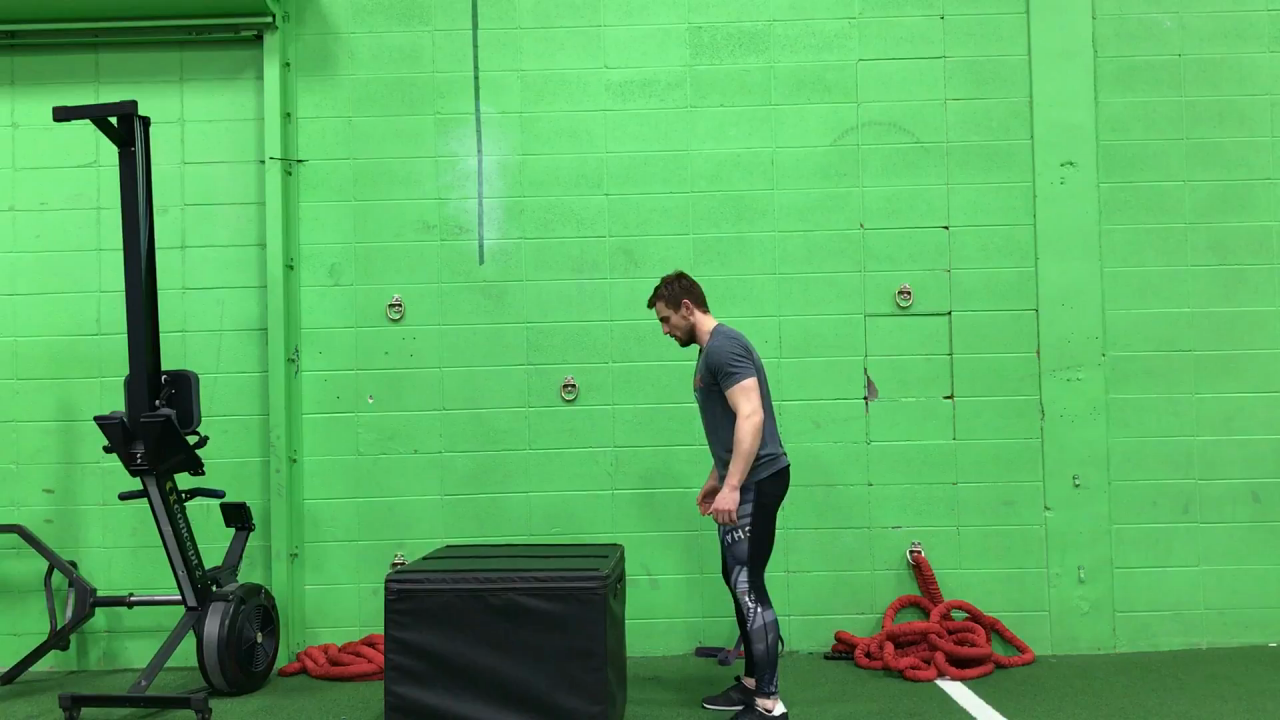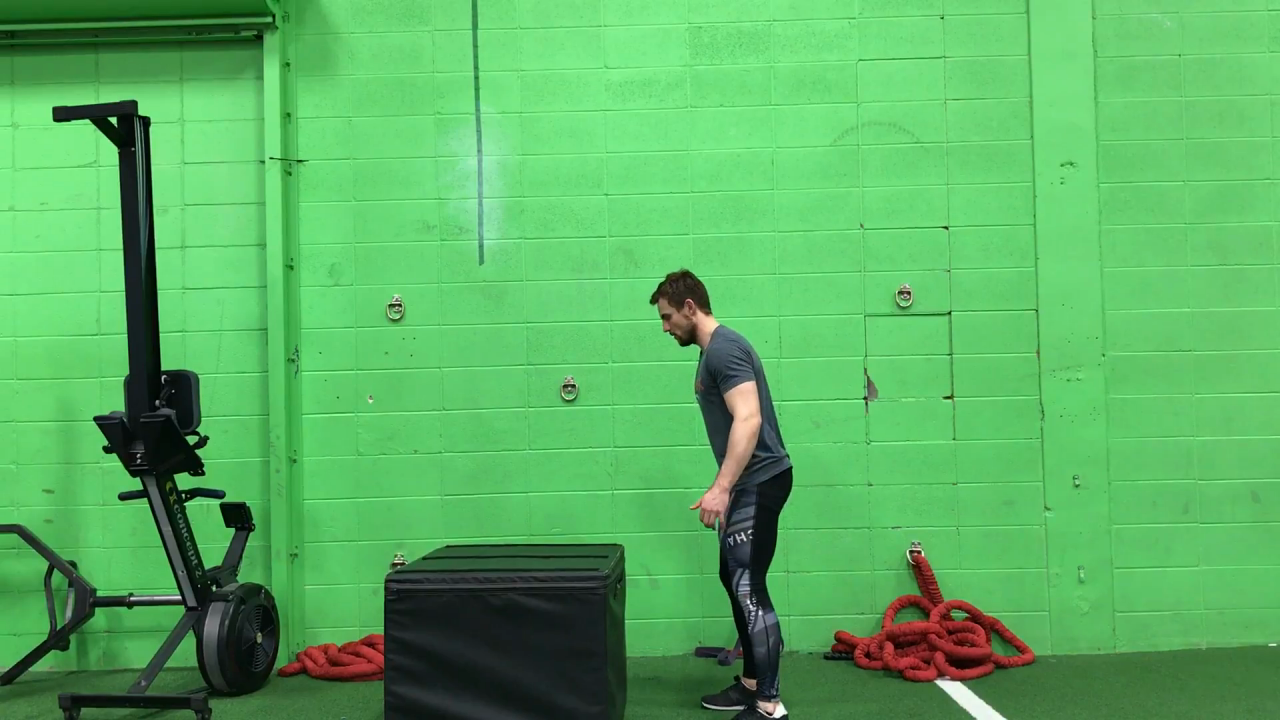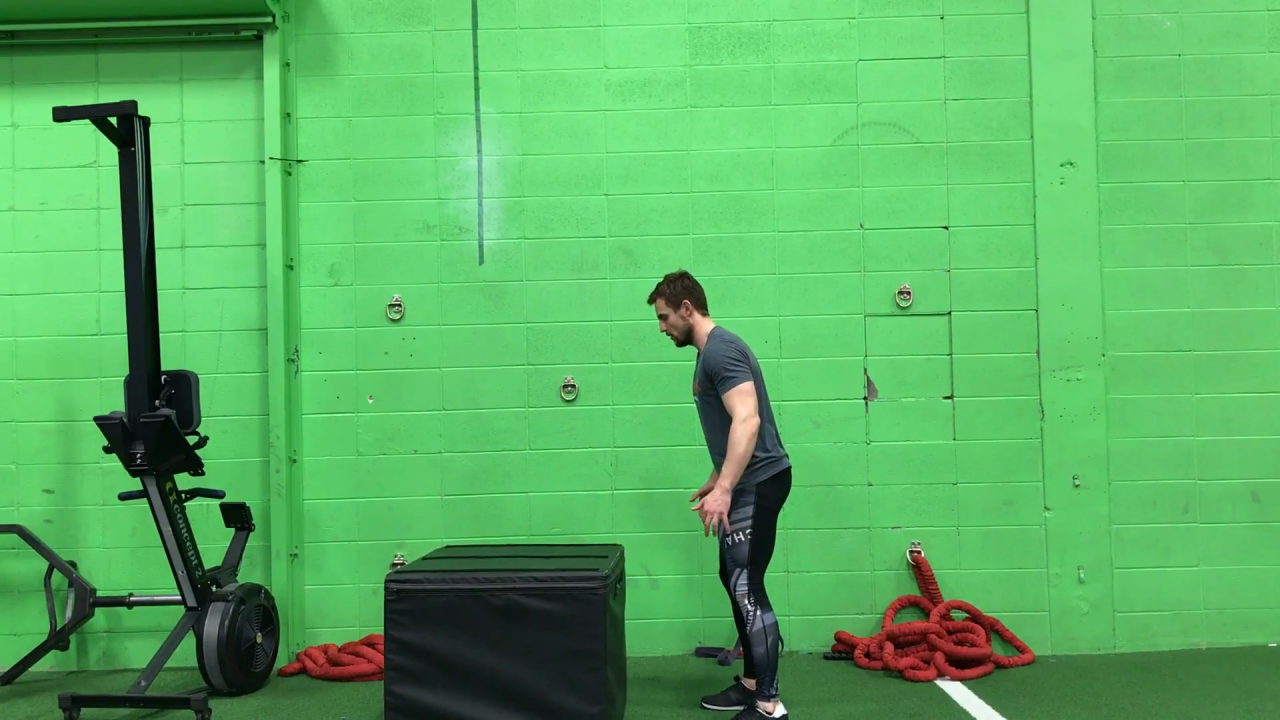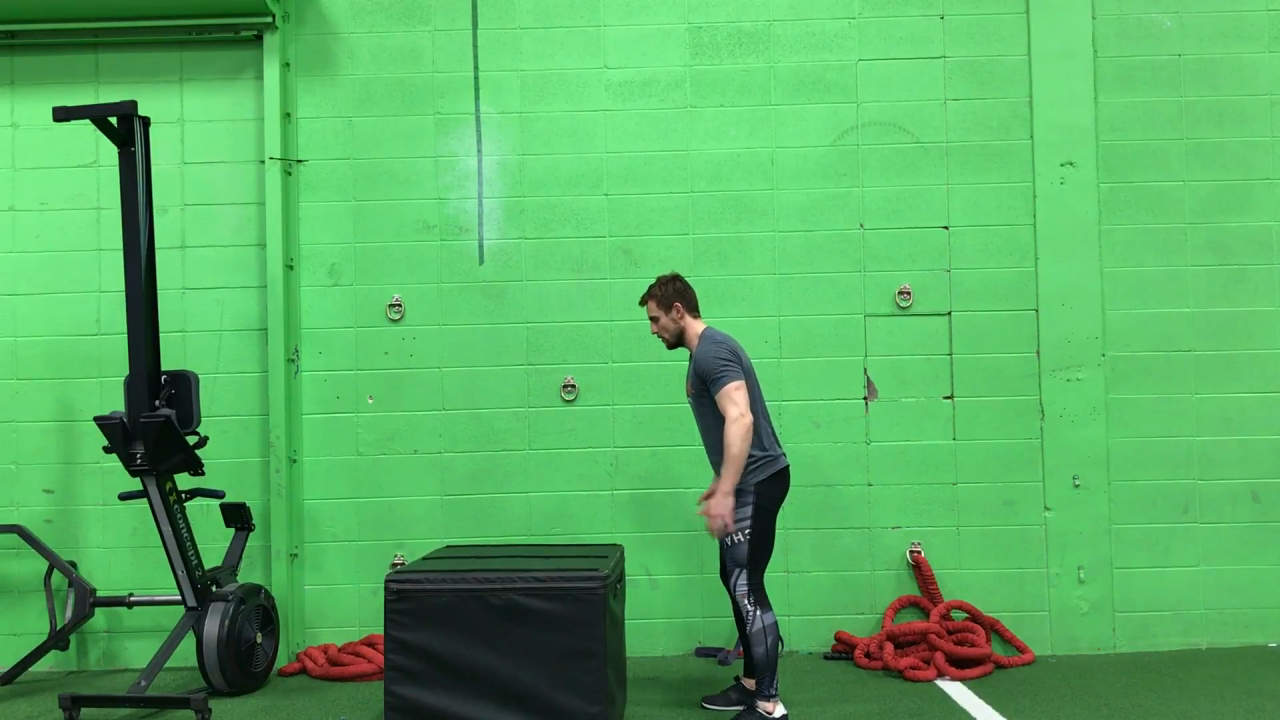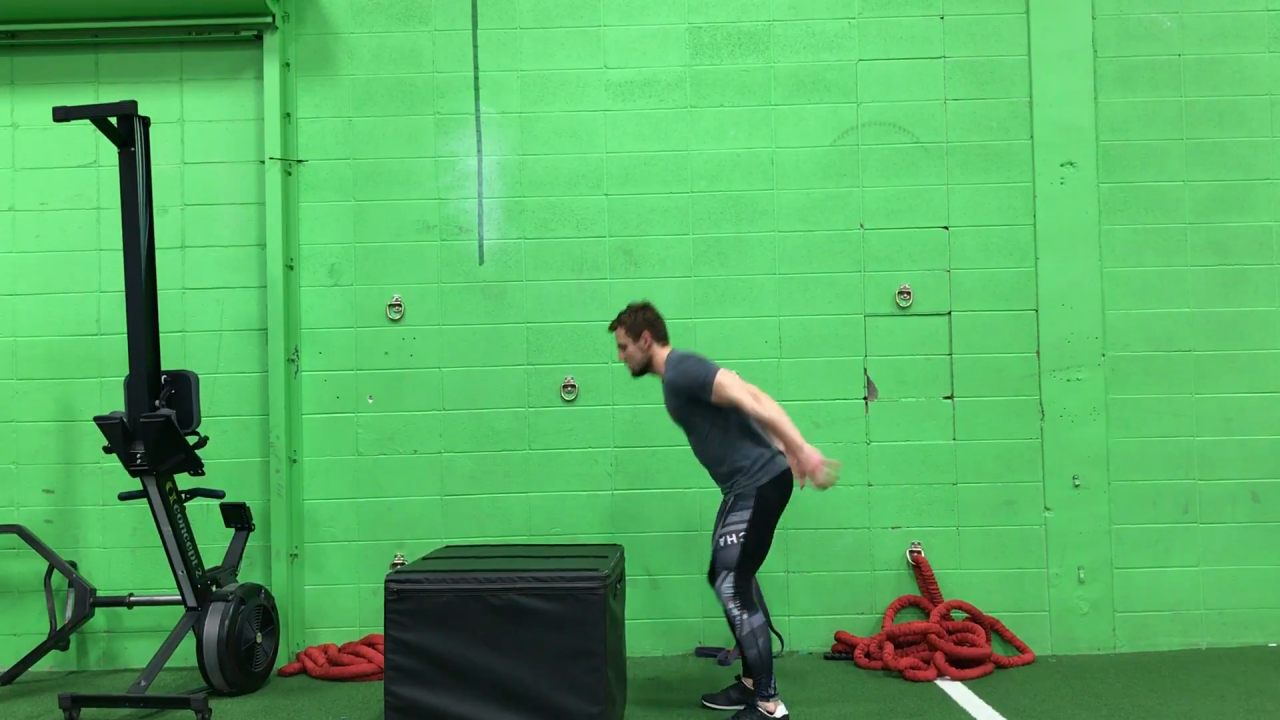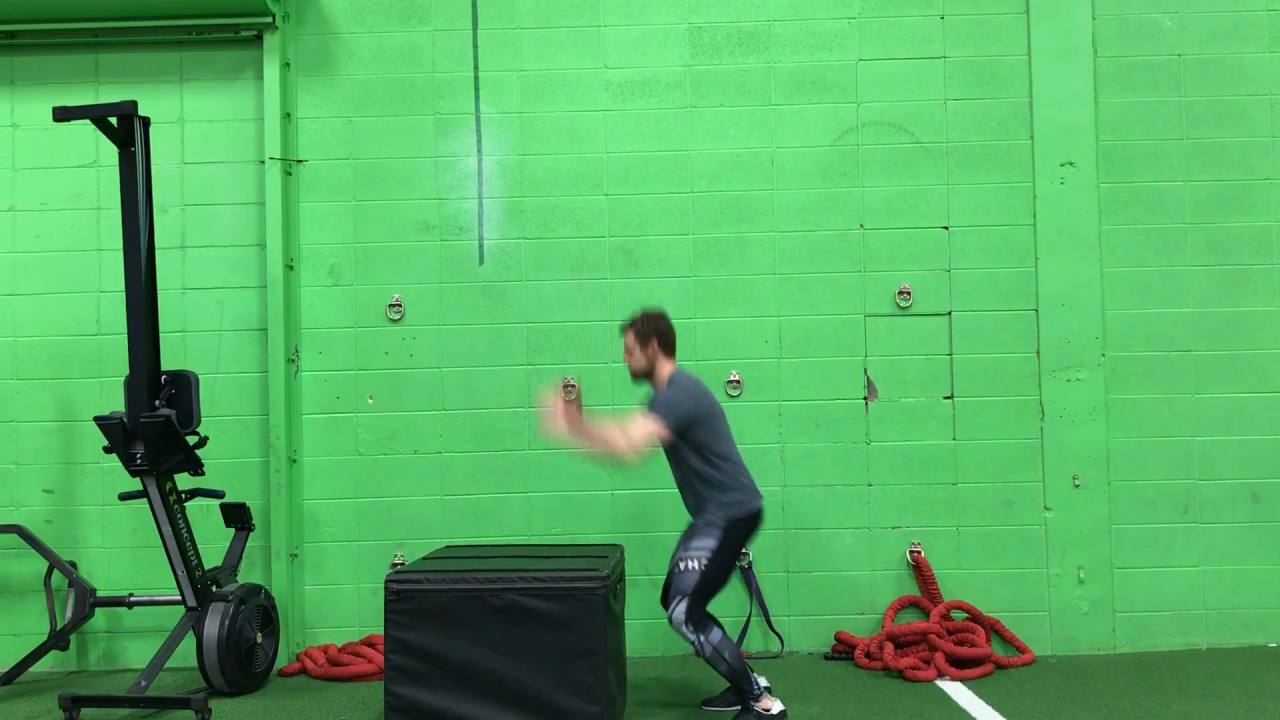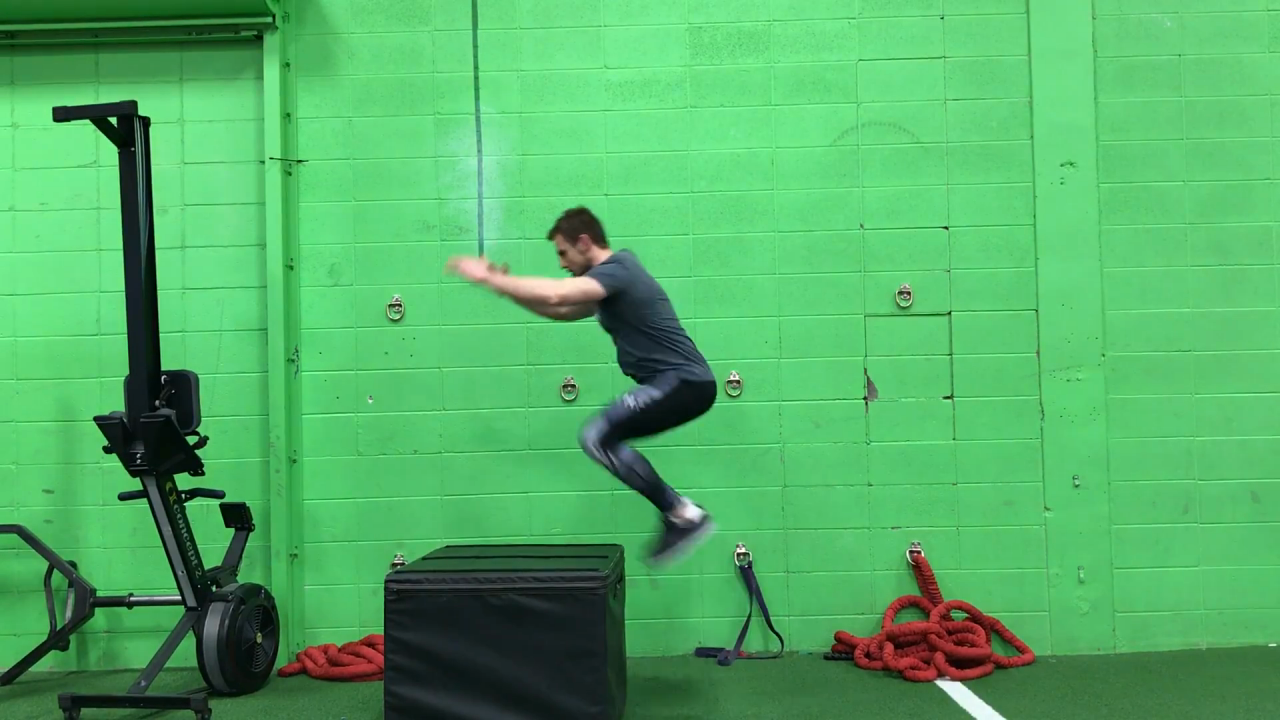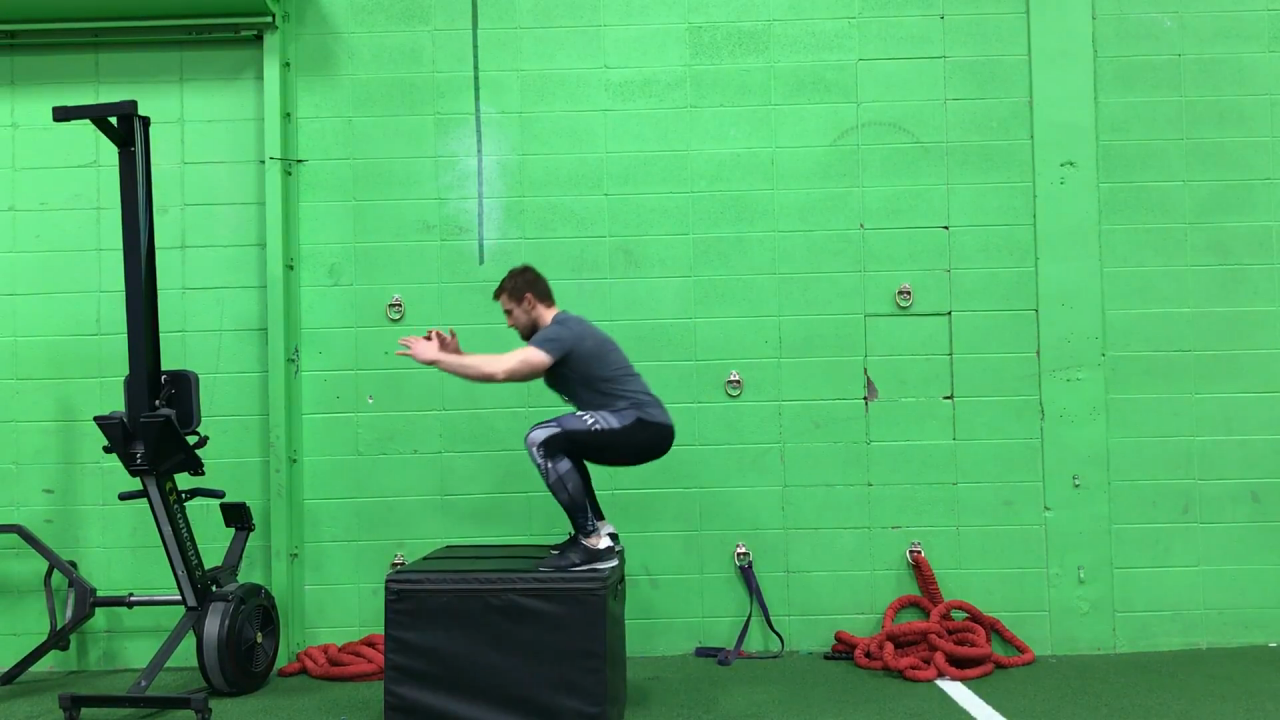
dt=0.3s
person 1, frame 1
left shoulder: (724, 346)
right shoulder: (712, 349)
left elbow: (751, 417)
left wrist: (732, 486)
right wrist: (715, 479)
left hip: (756, 482)
right hip: (742, 480)
left knee: (747, 585)
right knee: (738, 582)
right ankle: (753, 682)
person 1, frame 2
left shoulder: (724, 349)
right shoulder: (714, 350)
left elbow: (748, 421)
left wrist: (721, 488)
right wrist: (724, 483)
left hip: (758, 483)
right hip: (746, 483)
left knee: (747, 588)
right knee: (734, 582)
right ankle: (751, 683)
person 1, frame 3
left shoulder: (721, 350)
right shoulder: (710, 352)
left elbow: (748, 421)
left wrist: (723, 490)
right wrist: (716, 481)
left hip: (757, 483)
right hip: (745, 483)
left knee: (746, 588)
right knee: (735, 582)
right ankle: (752, 683)
person 1, frame 4
left shoulder: (711, 350)
right shoulder: (705, 351)
left elbow: (740, 420)
left wrist: (725, 492)
right wrist: (721, 485)
left hip: (756, 482)
right hip: (746, 481)
left knee: (746, 589)
right knee: (736, 583)
right ankle: (752, 684)
person 1, frame 5
left shoulder: (683, 373)
right shoulder: (680, 376)
left elbow: (749, 398)
right elbow: (747, 410)
left wrist: (801, 448)
right wrist: (788, 456)
left hip: (760, 483)
right hip: (748, 485)
left knee: (732, 588)
right knee: (726, 581)
right ankle: (752, 684)
person 1, frame 6
left shoulder: (679, 395)
right shoulder: (672, 391)
left elbow: (627, 446)
right elbow: (628, 435)
left wrist: (568, 429)
right wrist: (581, 422)
left hip: (730, 515)
right hip: (717, 513)
left knee: (684, 613)
right knee: (680, 602)
right ankle: (747, 683)
person 1, frame 7
left shoulder: (616, 270)
right shoulder: (614, 272)
left elbow: (554, 293)
right elbow: (563, 310)
left wrist: (488, 278)
right wrist: (505, 285)
left hip: (685, 383)
right hip: (680, 381)
left knee: (598, 436)
right knee: (603, 433)
left ankle: (682, 513)
right ankle: (678, 515)
person 1, frame 8
left shoulder: (559, 334)
right shoulder: (562, 330)
left elbow: (500, 371)
right elbow: (512, 368)
left wrist: (436, 359)
right wrist: (457, 355)
left hip: (645, 427)
right hip: (643, 426)
left knee: (542, 440)
right knee: (555, 443)
left ankle: (593, 542)
right ankle: (599, 530)
